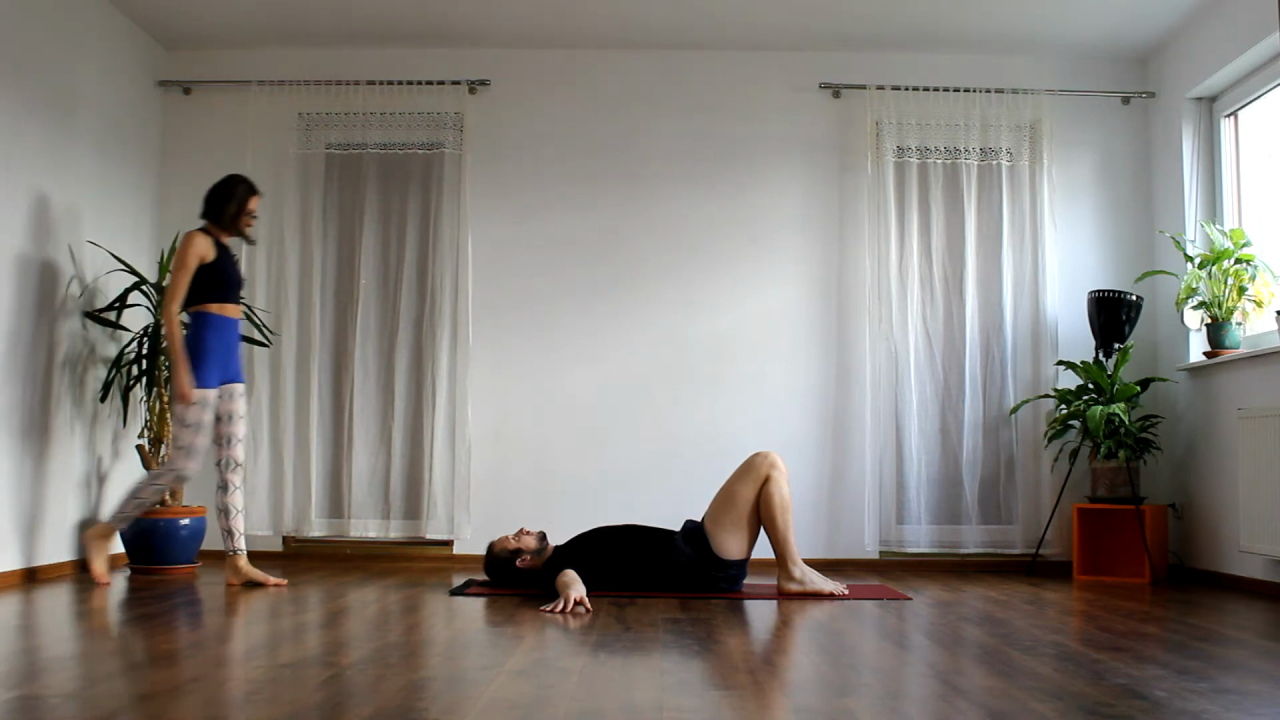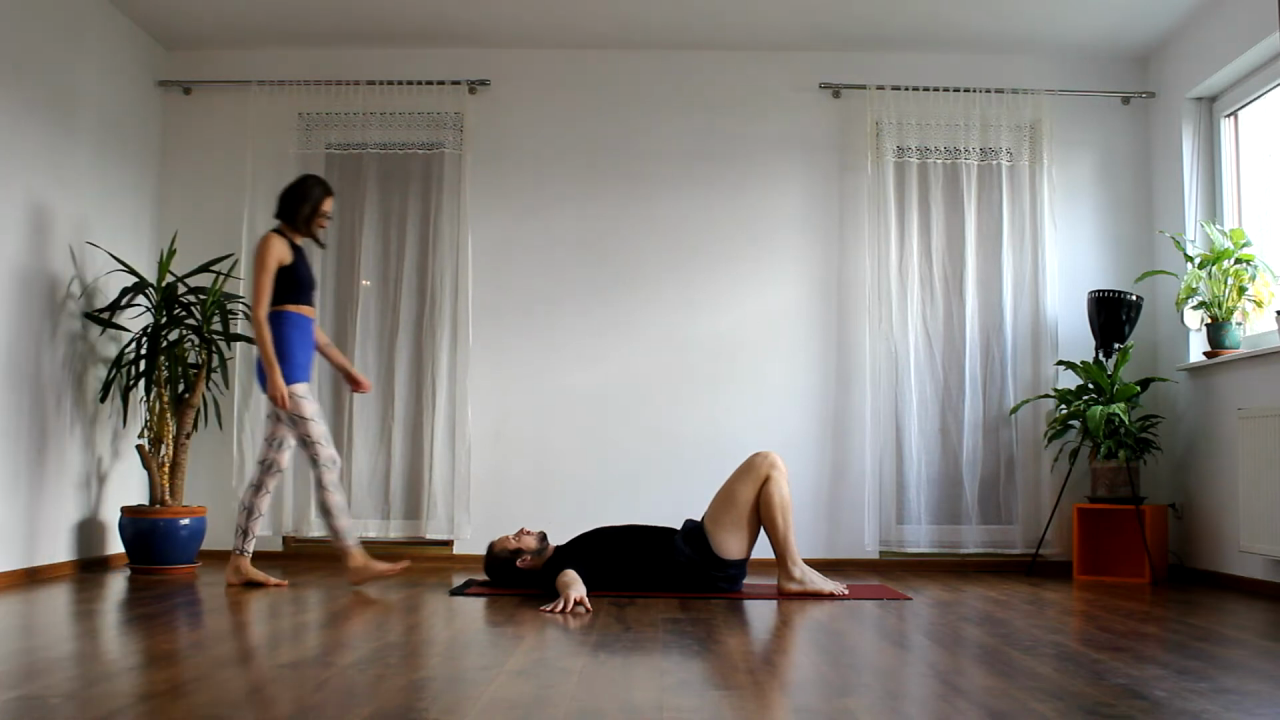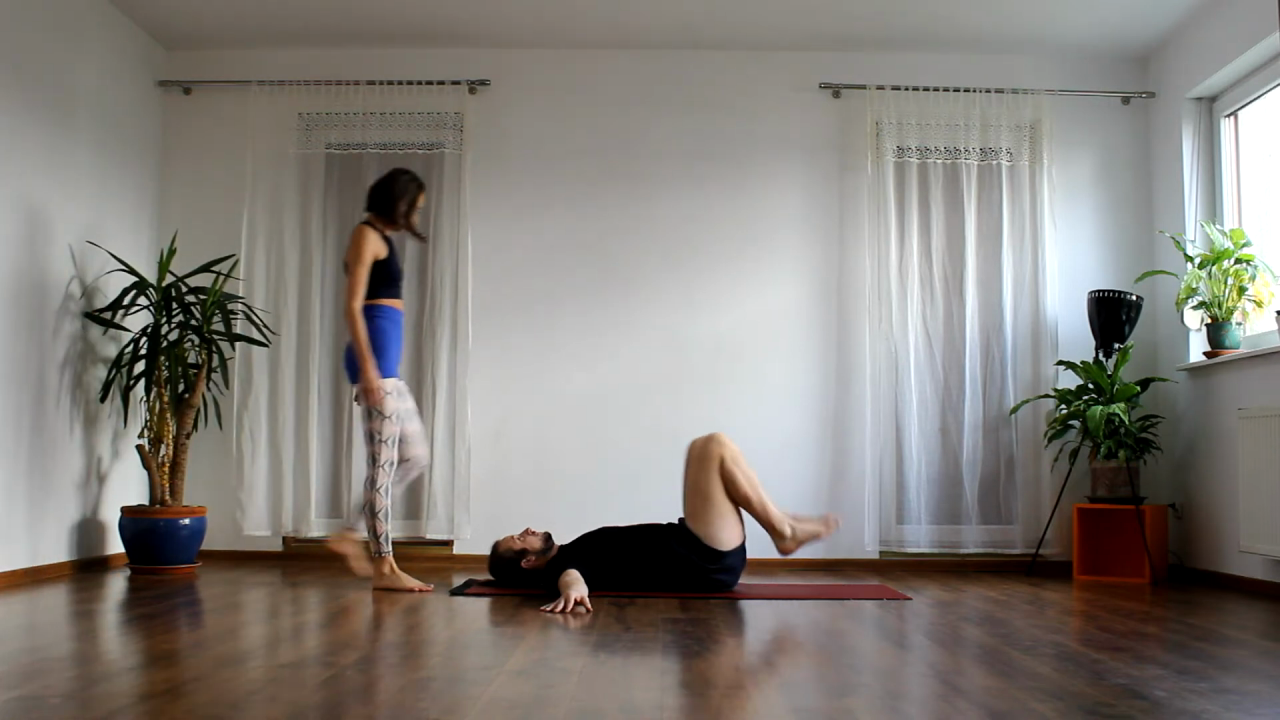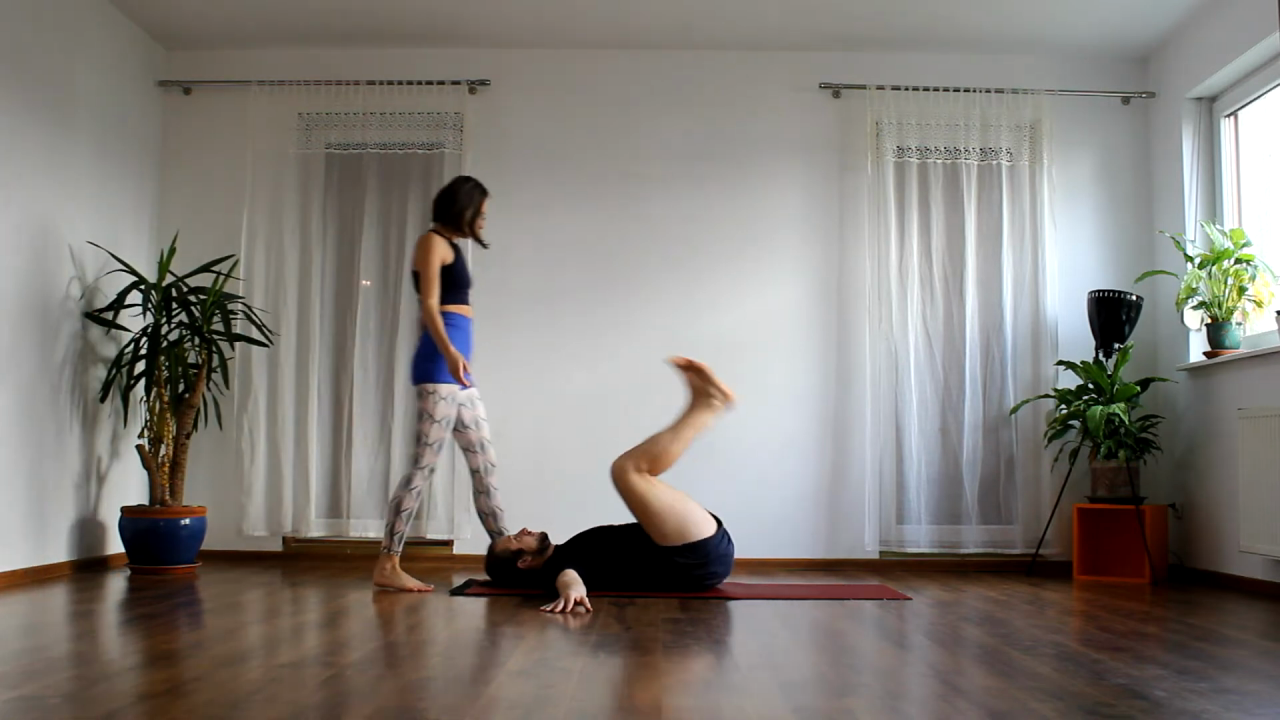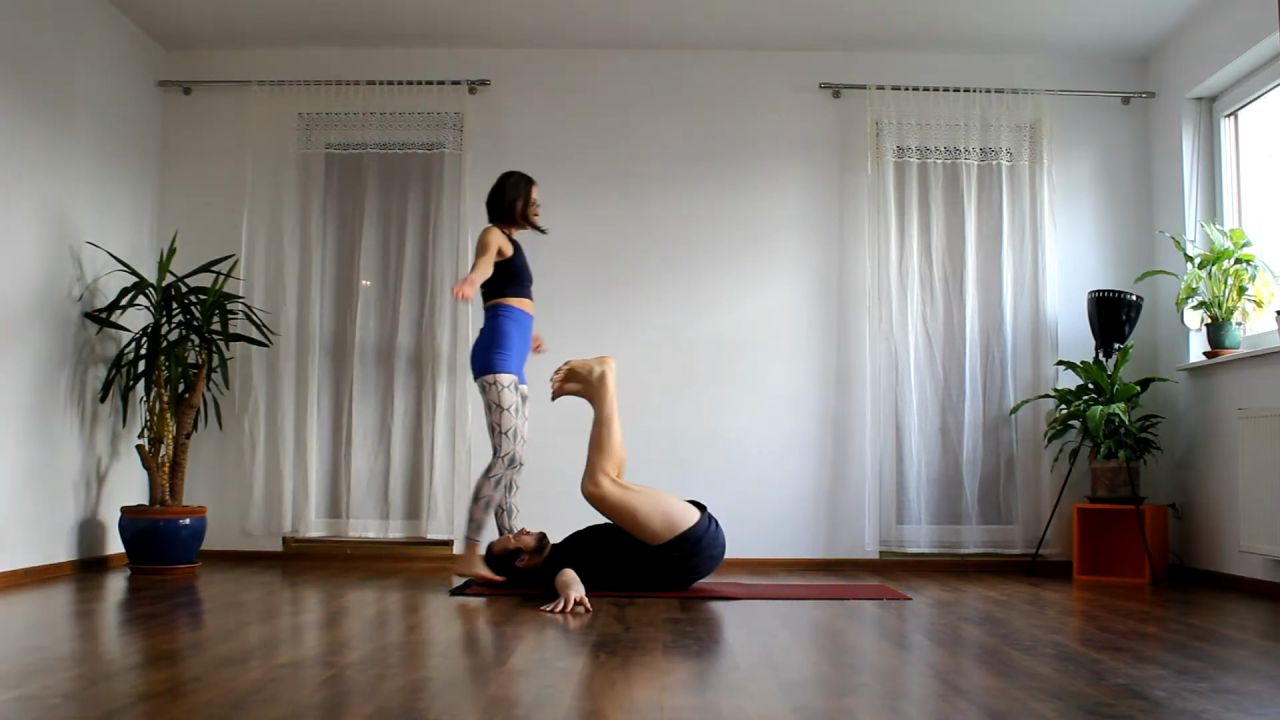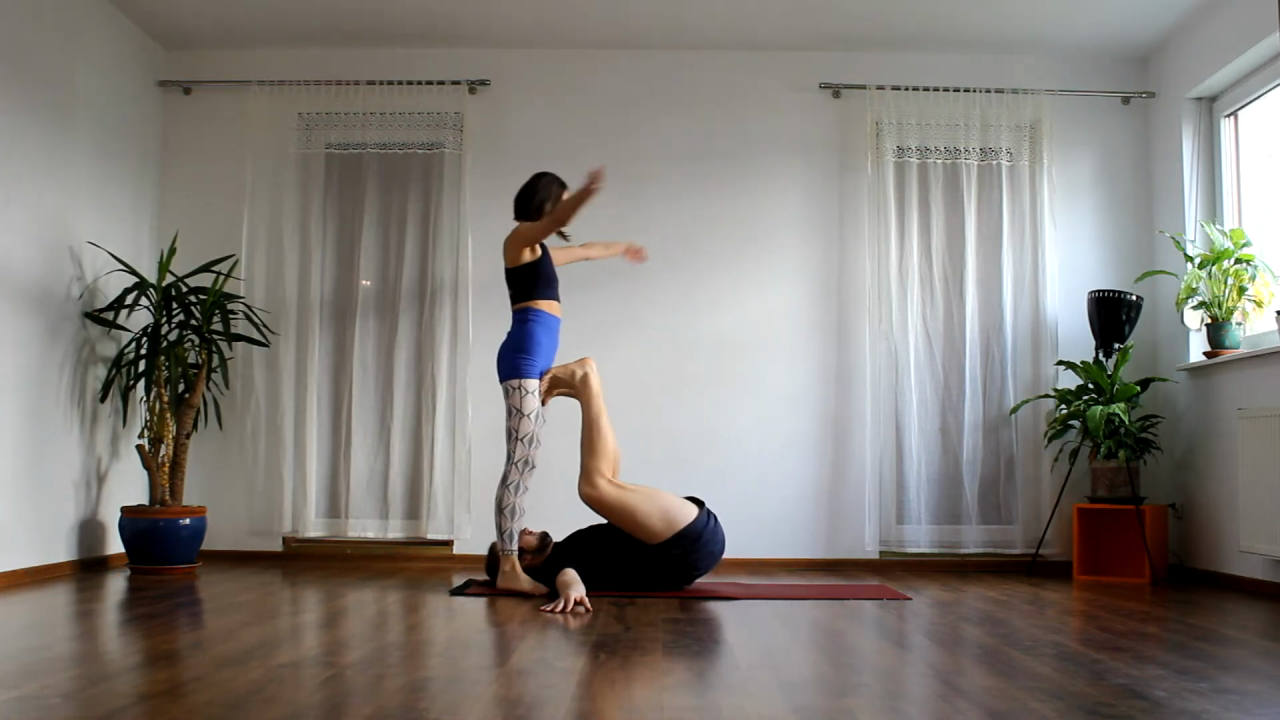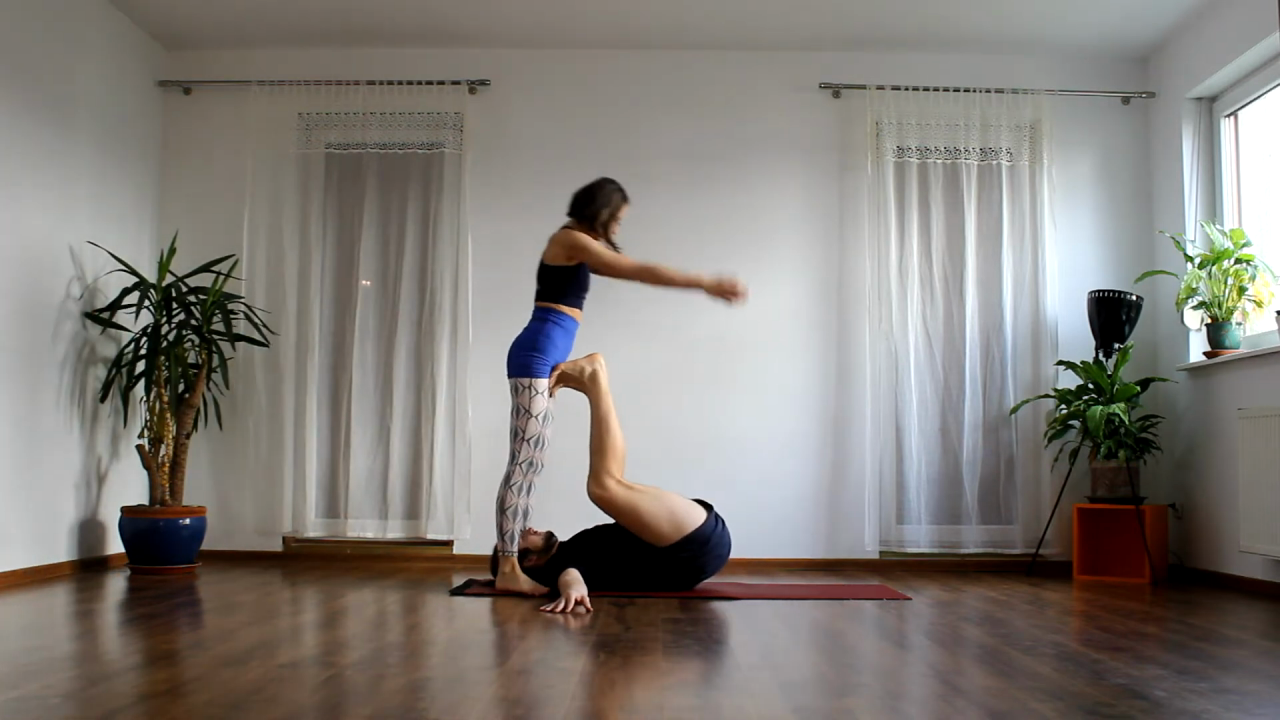
dt=0.4s
person 1, frame 1
left shoulder: (226, 250)
right shoulder: (197, 242)
right elbow: (171, 310)
right wrist: (180, 371)
left hip: (229, 363)
right hip: (203, 361)
left knee: (232, 466)
right knee: (182, 468)
left ankle: (237, 563)
right ankle: (102, 533)
person 1, frame 2
left shoulder: (297, 250)
right shoulder: (273, 243)
right elbow: (258, 314)
left wrist: (346, 368)
right wrist: (274, 375)
left hip: (296, 368)
right hip: (284, 366)
left knee: (272, 467)
right knee: (325, 460)
left ankle: (239, 562)
right ankle: (354, 560)
person 1, frame 3
left shoulder: (382, 240)
right shoulder: (365, 236)
right elbow: (353, 307)
right wrist: (367, 368)
left hip: (383, 359)
right hip: (375, 356)
left knee: (416, 455)
right knee: (385, 464)
left ankle: (351, 534)
right ankle: (384, 567)
person 1, frame 4
left shoulder: (449, 248)
right shoulder: (432, 243)
right elbow: (429, 308)
right wrist: (450, 352)
left hip: (454, 369)
right hip: (441, 363)
left knee: (485, 465)
right knee: (424, 465)
right ankle: (388, 564)
person 1, frame 5
left shoulder: (512, 243)
right shoulder: (493, 236)
right elbow: (483, 267)
left wrist: (530, 333)
right wrist: (470, 281)
left hip: (512, 359)
right hip: (498, 353)
left knee: (512, 460)
right knee: (508, 456)
right ankle: (470, 552)
person 1, frame 6
left shoulder: (540, 247)
right shoulder: (521, 237)
left elbow: (583, 250)
right elbow: (553, 217)
left wrist: (619, 248)
right wrist: (580, 195)
left hip: (535, 360)
right hip: (525, 356)
left knee: (523, 463)
right knee: (520, 462)
left ankle: (512, 559)
right ankle: (509, 569)
person 1, frame 7
left shoulder: (581, 249)
right shoulder: (571, 239)
left elbow: (635, 268)
right elbow: (640, 272)
left wrist: (701, 283)
right wrist: (706, 282)
left hip: (543, 360)
right hip: (537, 357)
left knee: (528, 464)
right knee: (525, 464)
left ankle: (513, 560)
right ankle: (508, 570)
person 2, frame 1
left shoulder: (561, 556)
right shoulder: (555, 567)
right elbow: (569, 577)
right wrist: (570, 589)
left hip: (694, 555)
right hip: (706, 565)
left knee: (764, 470)
right knee: (767, 464)
left ankle: (792, 570)
right ankle: (792, 572)
person 2, frame 2
left shoulder: (561, 557)
right shoulder: (556, 567)
right elbow: (568, 577)
right wrist: (570, 589)
left hip: (694, 554)
right hip: (705, 566)
left knee: (763, 471)
right knee: (767, 465)
left ankle: (792, 570)
right ankle: (793, 573)
person 2, frame 3
left shoulder: (565, 557)
right shoulder: (560, 566)
right elbow: (571, 576)
right wrist: (571, 588)
left hip: (699, 558)
right hip: (705, 562)
right knee: (711, 446)
right ankle: (784, 531)
person 2, frame 4
left shoulder: (564, 555)
right shoulder: (564, 560)
right elbow: (567, 576)
right wrist: (569, 590)
left hip: (697, 556)
right knee: (628, 470)
left ankle: (702, 407)
right ankle: (708, 405)
person 2, frame 5
left shoulder: (559, 556)
right shoulder: (553, 567)
right elbow: (566, 576)
right wrist: (570, 589)
right knee: (598, 483)
right ankle: (603, 383)
person 2, frame 6
left shoulder: (561, 554)
right shoulder: (555, 566)
right elbow: (567, 576)
right wrist: (570, 588)
right knee: (594, 485)
right ankle: (585, 383)
person 2, frame 7
left shoulder: (567, 553)
right shoulder: (559, 565)
right elbow: (569, 576)
right wrist: (572, 588)
right knee: (604, 484)
right ankle: (594, 380)
